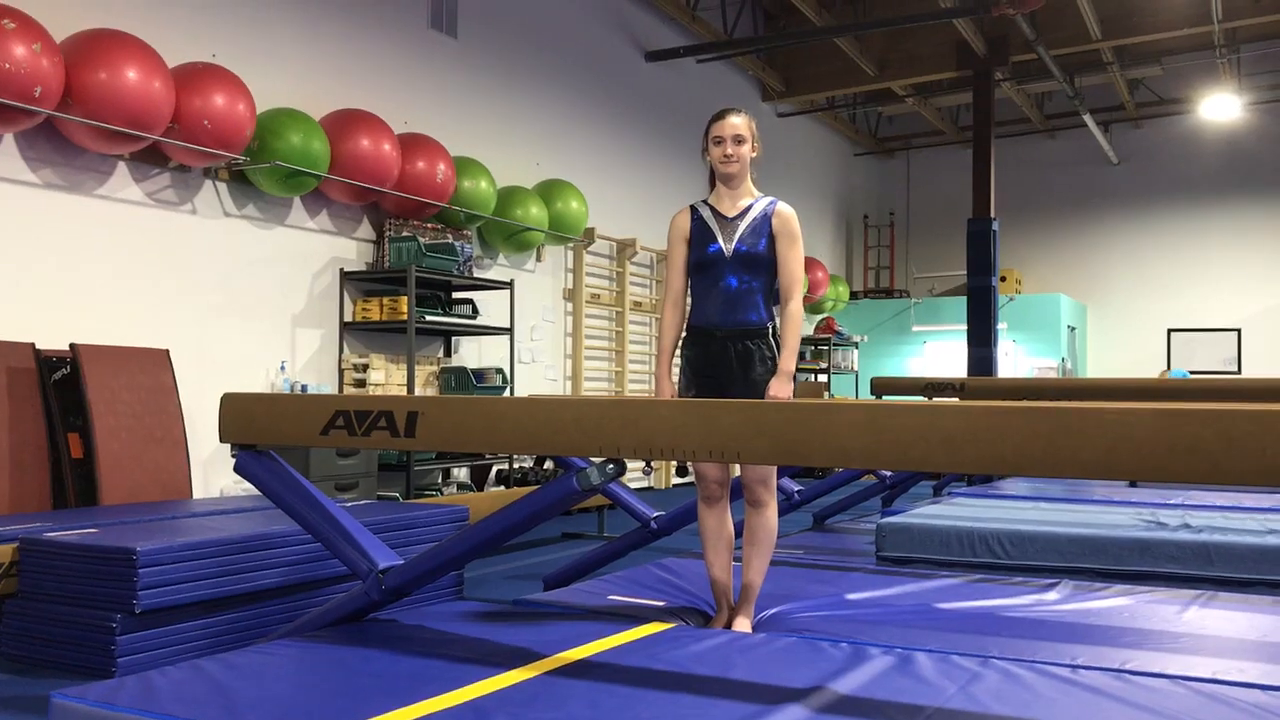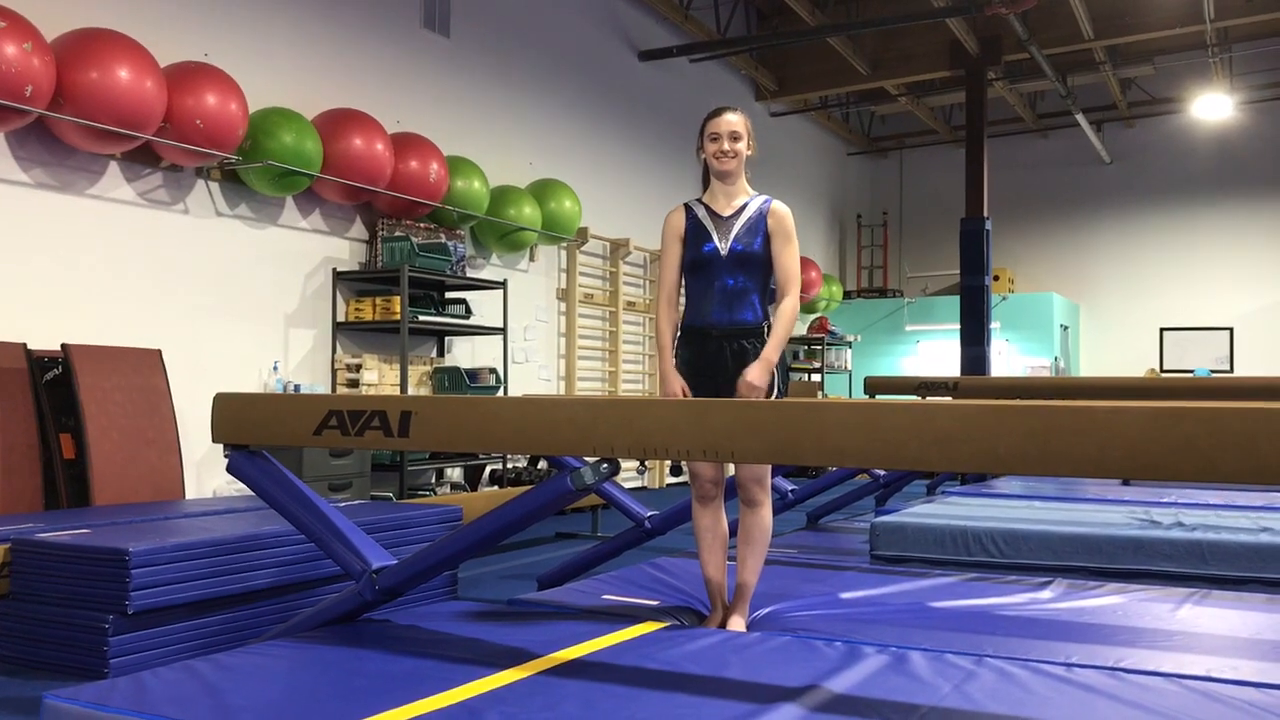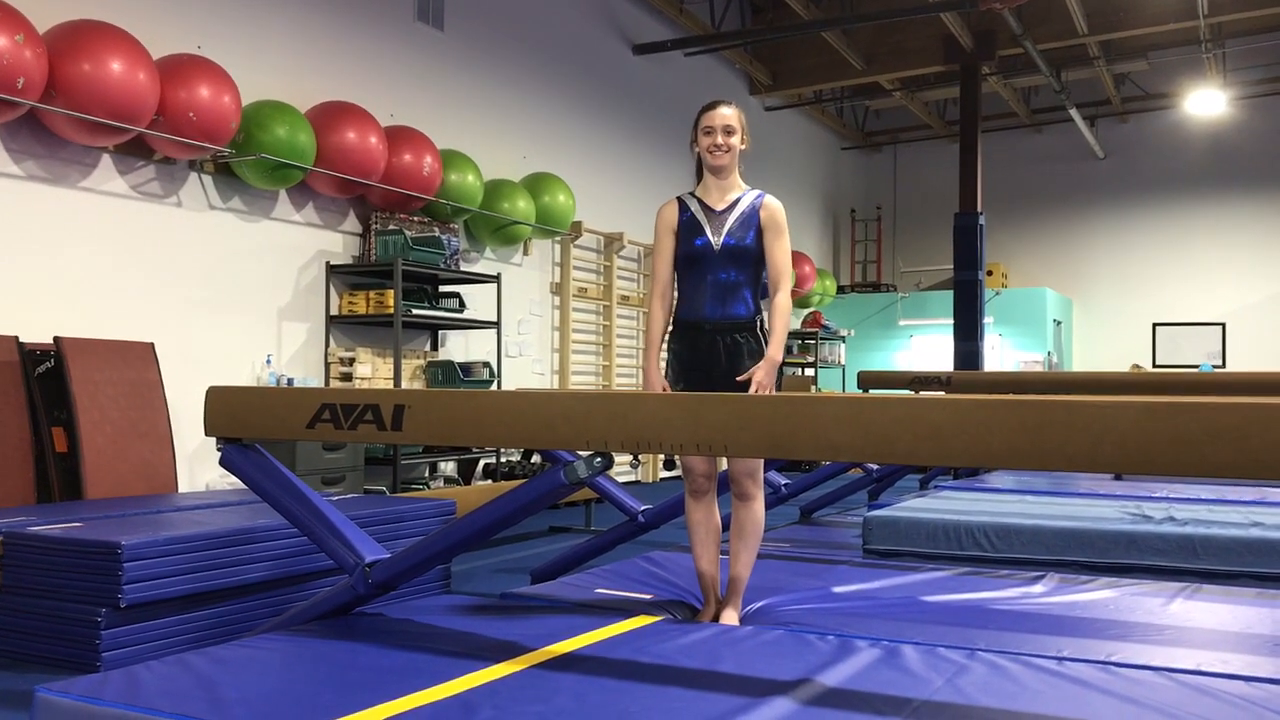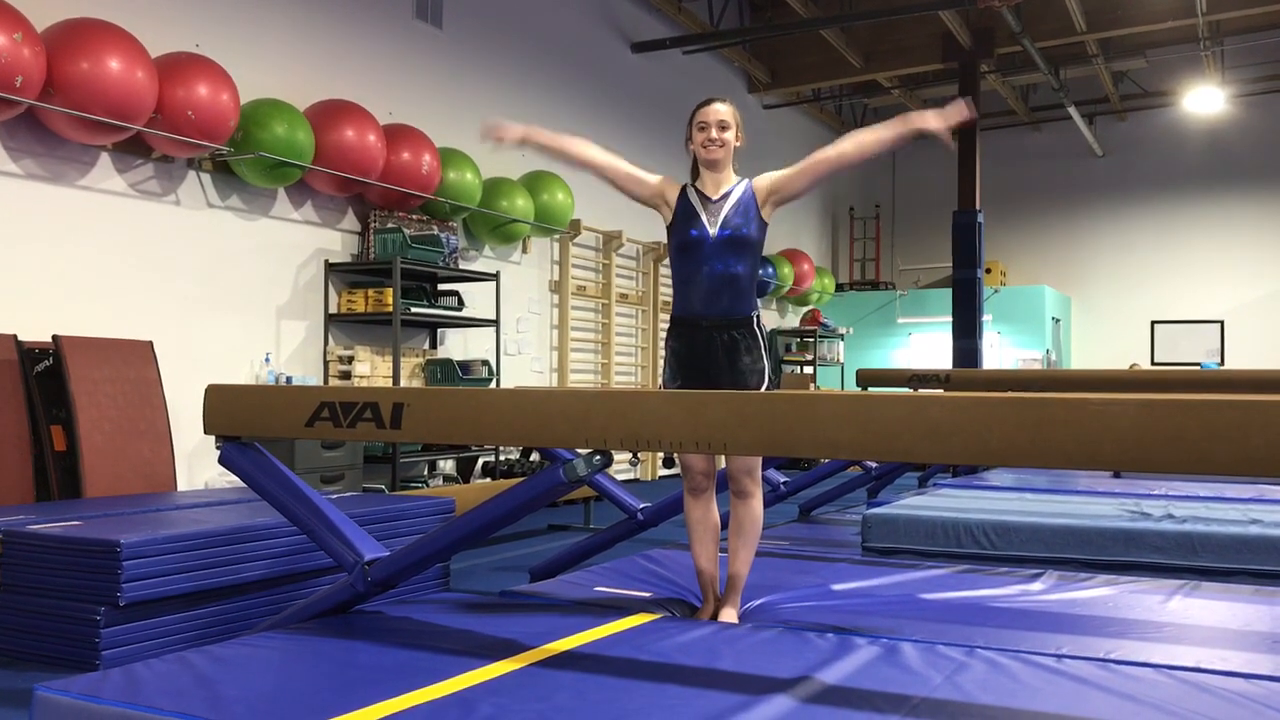
dt=0.7s
person 1, frame 1
left shoulder: (779, 215)
right shoulder: (687, 220)
left elbow: (793, 300)
right elbow: (673, 300)
left wrist: (786, 372)
right wrist: (662, 373)
left hip: (757, 354)
right hip: (703, 357)
left knee: (758, 488)
right knee: (710, 487)
left ankle: (746, 608)
right ankle: (722, 605)
person 1, frame 2
left shoulder: (773, 214)
right shoulder: (681, 219)
left elbow: (789, 296)
right elbow: (666, 300)
left wrist: (766, 362)
right wrist: (668, 369)
left hip: (751, 354)
right hip: (697, 355)
left knee: (753, 486)
right knee: (704, 485)
left ankle: (740, 607)
right ankle: (716, 605)
person 1, frame 3
left shoulder: (766, 208)
right shoulder: (674, 212)
left elbow: (781, 290)
right elbow: (660, 293)
left wrist: (772, 357)
right wrist: (652, 365)
left hip: (745, 348)
right hip: (689, 349)
left knee: (746, 480)
right knee: (697, 480)
left ankle: (733, 602)
right ankle: (709, 599)
person 1, frame 4
left shoulder: (761, 193)
right shoulder: (669, 195)
left elbow: (832, 158)
right elbow: (597, 159)
left wrist: (911, 124)
right wrist: (531, 136)
left hip: (741, 342)
right hip: (686, 343)
left knee: (744, 479)
right knee: (696, 478)
left ankle: (732, 600)
right ankle: (707, 596)
